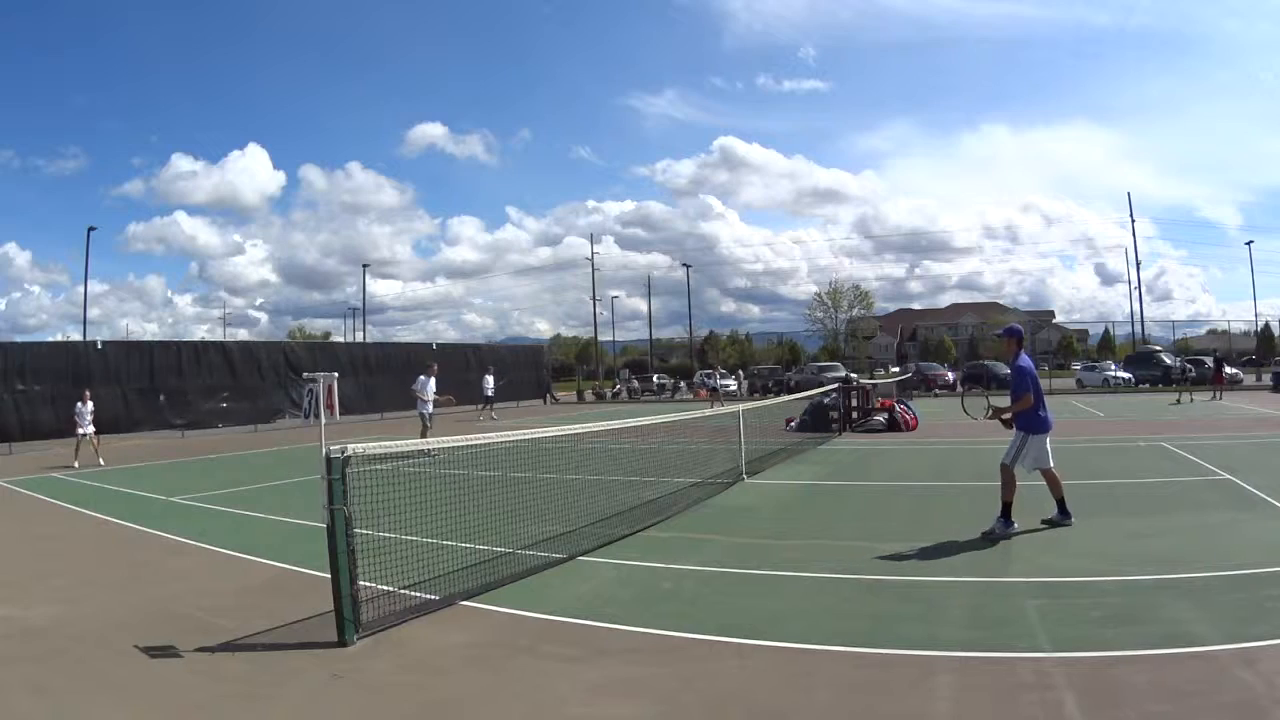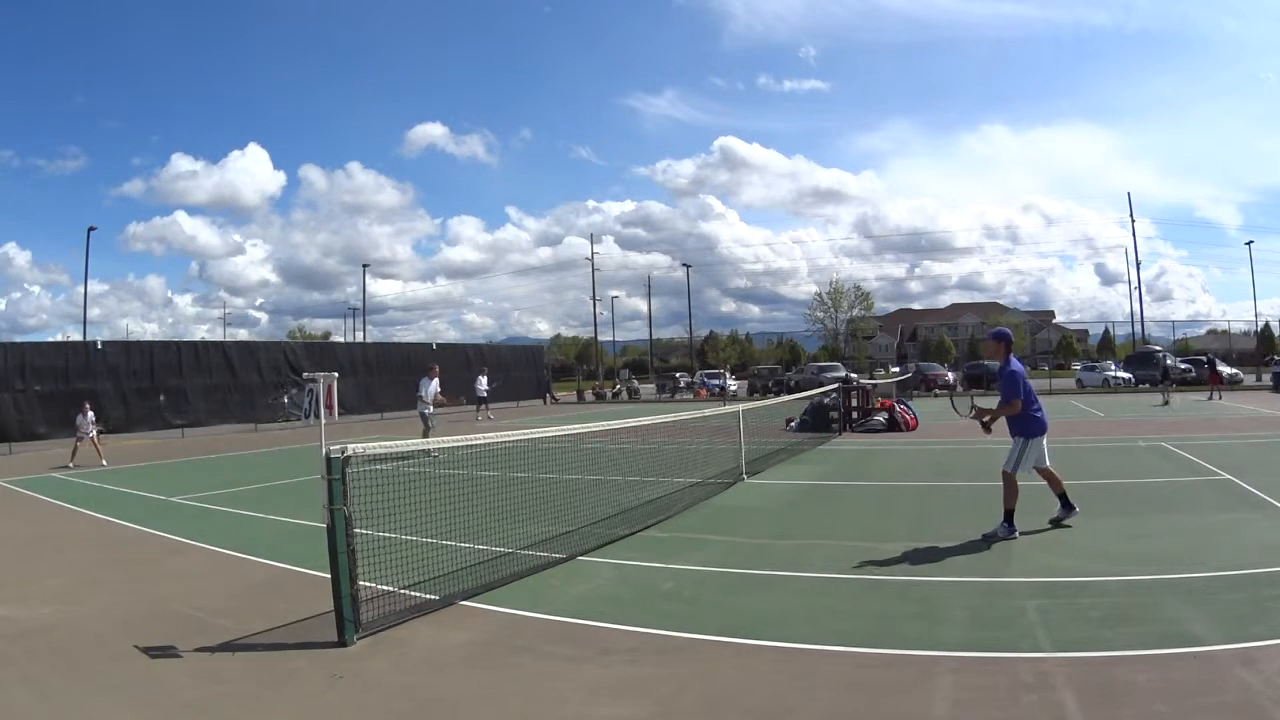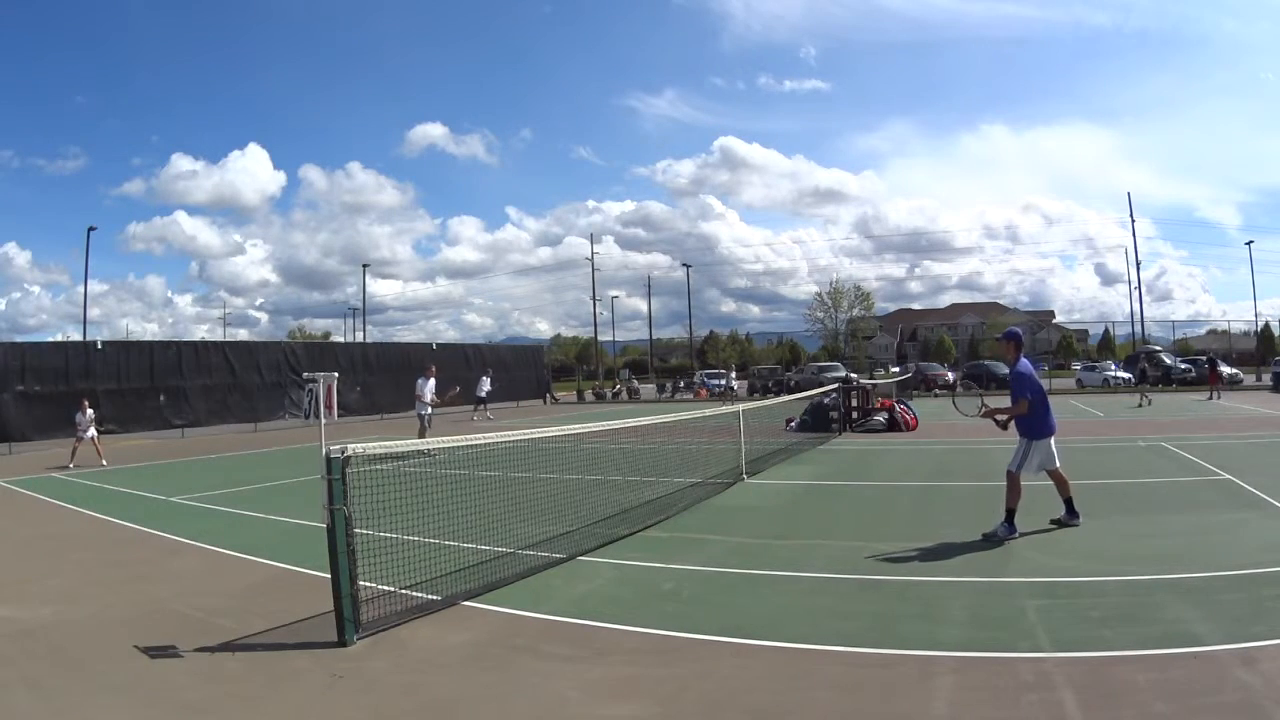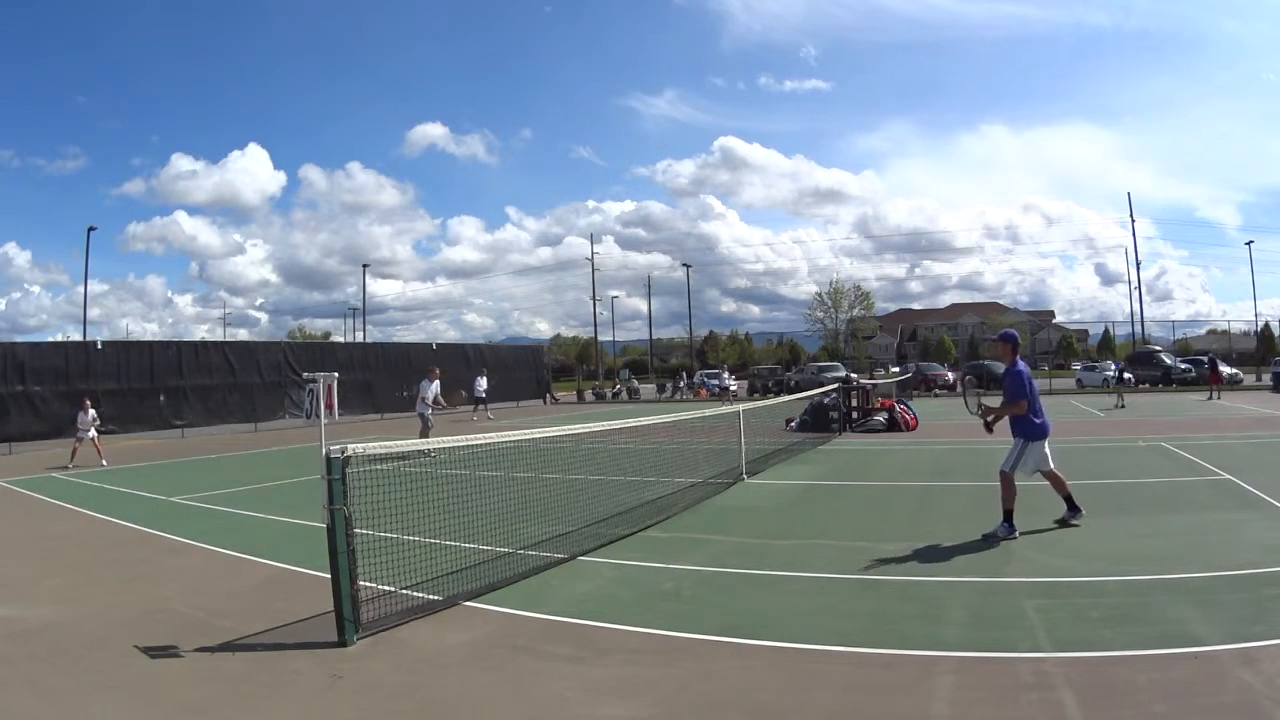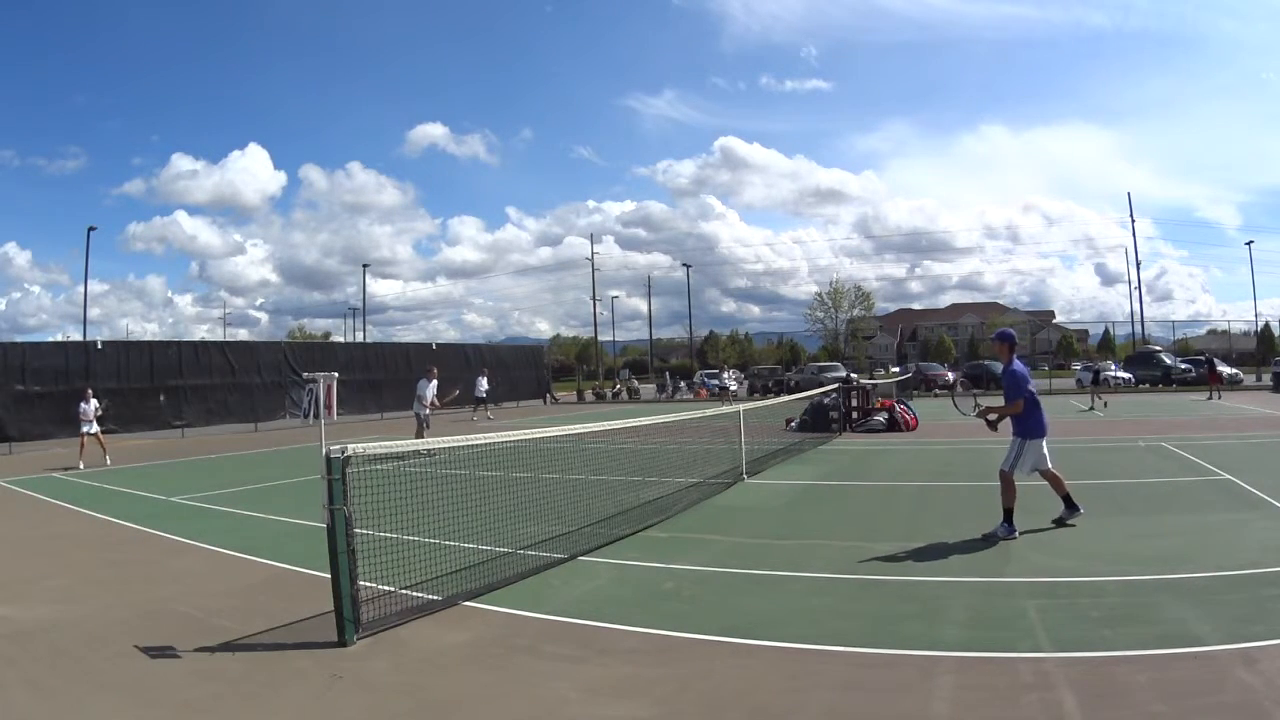
dt=0.7s
person 1, frame 1
left shoulder: (1020, 366)
right shoulder: (1021, 362)
left elbow: (1027, 400)
left wrist: (1002, 411)
right wrist: (1011, 417)
left hip: (1031, 428)
right hip: (1038, 425)
left knee: (1006, 467)
right knee: (1046, 469)
left ankle: (1005, 520)
right ankle: (1063, 514)
person 1, frame 2
left shoulder: (1012, 371)
right shoulder: (1004, 369)
left elbow: (1015, 407)
right elbow: (1005, 401)
left wrist: (986, 412)
right wrist: (990, 420)
left hip: (1028, 430)
right hip: (1034, 426)
left knee: (1008, 474)
right knee: (1043, 469)
left ankle: (1008, 526)
right ankle: (1067, 507)
person 1, frame 3
left shoulder: (1019, 371)
right shoulder: (1020, 366)
left elbow: (1023, 407)
left wrist: (996, 412)
right wrist: (1007, 419)
left hip: (1034, 432)
right hip: (1043, 428)
left knee: (1013, 475)
right knee: (1053, 470)
left ankle: (1009, 526)
right ankle: (1071, 513)
person 1, frame 4
left shoulder: (1018, 373)
right shoulder: (1010, 372)
left elbow: (1021, 407)
right elbow: (1007, 403)
left wrist: (992, 411)
right wrist: (992, 420)
left hip: (1029, 433)
right hip: (1037, 430)
left knee: (1006, 474)
right knee: (1048, 471)
left ankle: (1008, 526)
right ankle: (1074, 509)
person 1, frame 5
left shoulder: (1013, 372)
right shoulder: (1013, 368)
left elbow: (1017, 406)
left wrist: (991, 410)
right wrist: (997, 418)
left hip: (1027, 432)
right hip: (1035, 428)
left knee: (1006, 474)
right knee: (1045, 470)
left ankle: (1008, 526)
right ankle: (1071, 507)
